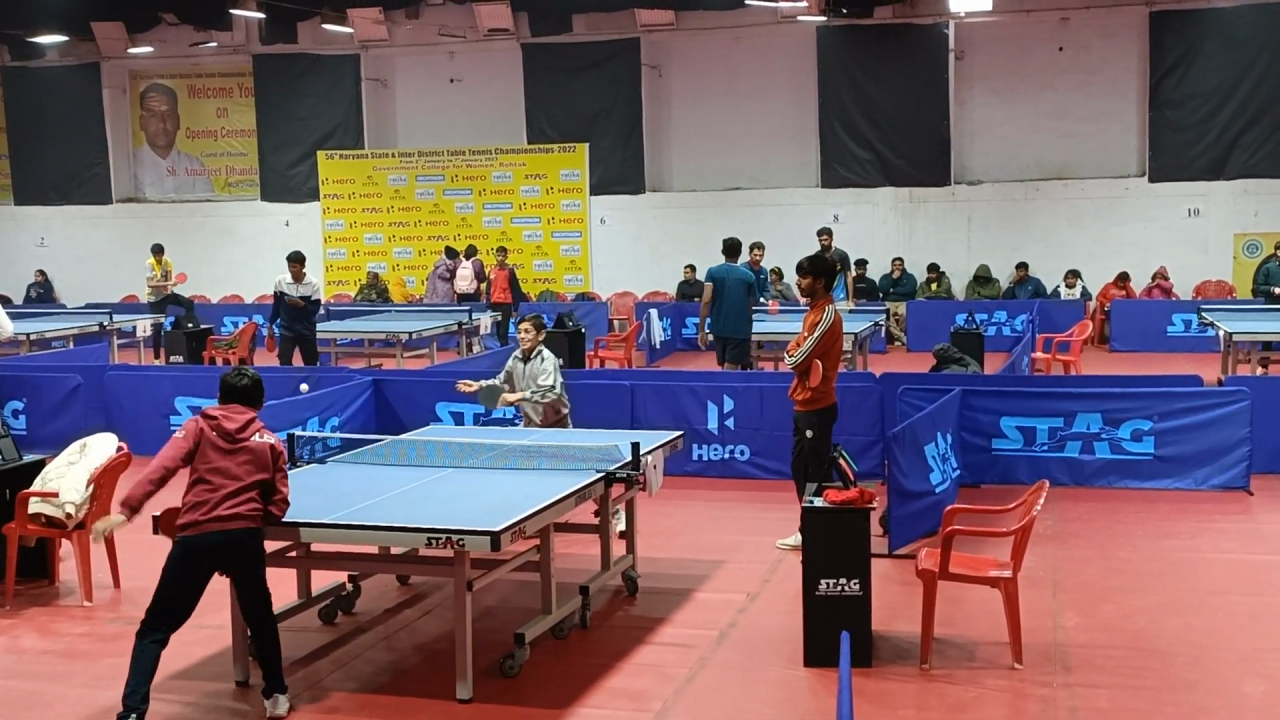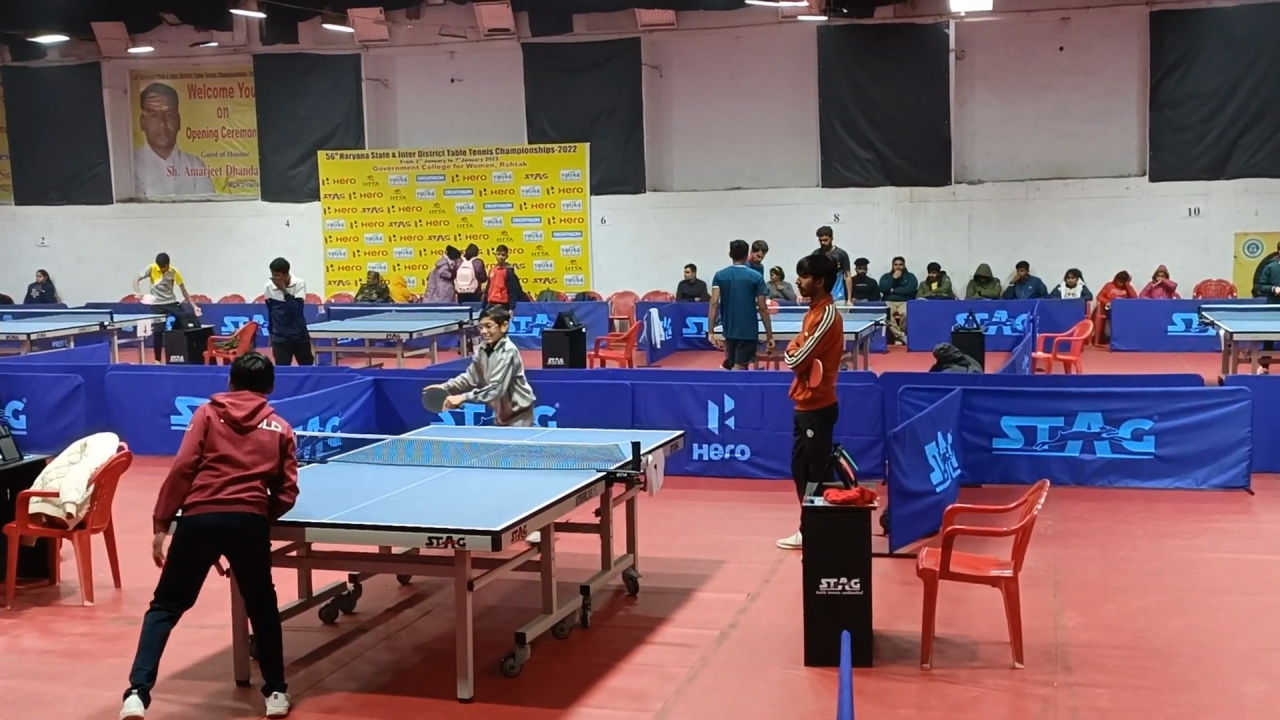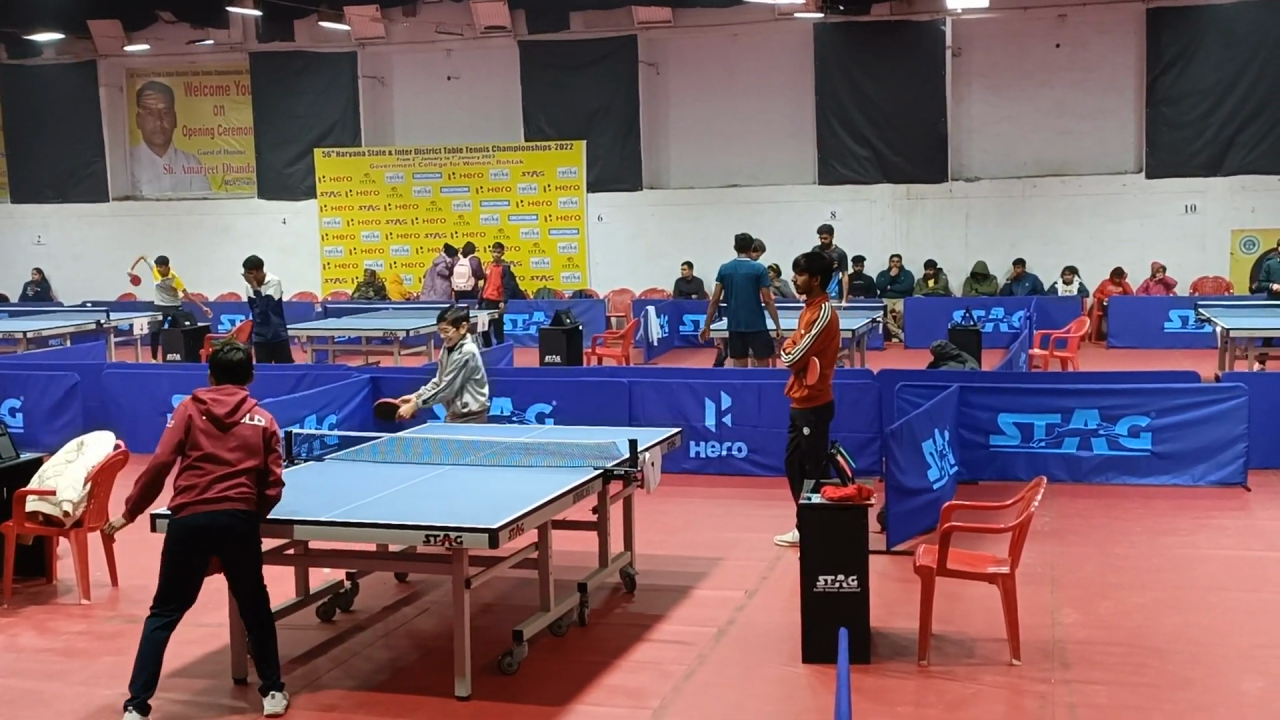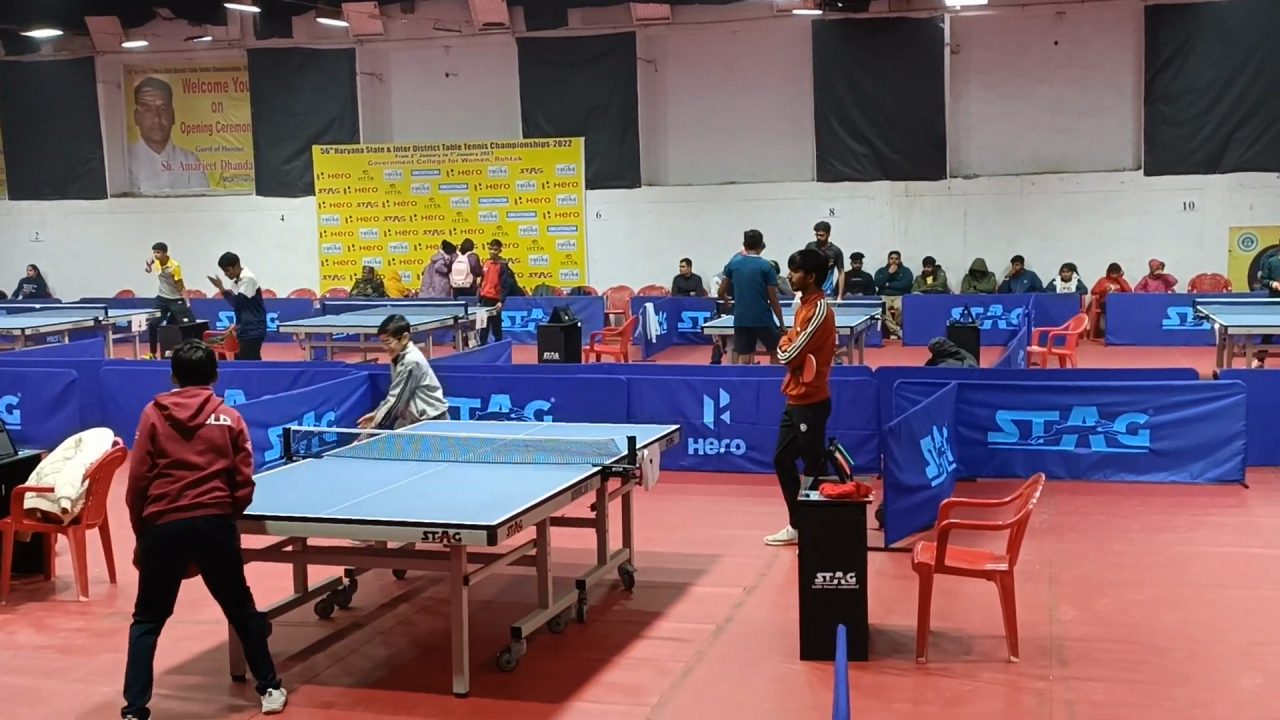
dt=0.2s
person 1, frame 1
left shoulder: (200, 427)
right shoulder: (270, 442)
left elbow: (162, 467)
right elbow: (278, 509)
left wrist: (126, 509)
left hip: (195, 537)
right hip: (245, 536)
left knee: (155, 626)
right knee: (259, 615)
person 1, frame 2
left shoulder: (208, 413)
right shoulder: (281, 429)
left elbow: (181, 469)
right elbow: (286, 495)
left wrist: (160, 525)
left hip: (199, 519)
right hip: (249, 522)
left knee: (165, 607)
right knee: (263, 607)
person 1, frame 3
left shoulder: (190, 409)
right shoulder: (264, 420)
left elbow: (159, 465)
right elbow: (272, 489)
left wrist: (128, 514)
left hip: (189, 520)
right hip: (238, 520)
left knee: (163, 613)
right knee: (255, 606)
person 1, frame 4
left shoulder: (154, 415)
right shoulder: (230, 419)
left elbow: (137, 482)
right elbow: (243, 488)
left wrist: (140, 537)
left hip: (164, 526)
right hip: (215, 524)
left knee: (147, 619)
right knee: (241, 608)
right ankle: (270, 689)
person 2, frame 1
left shoulder: (827, 316)
right shoulder: (813, 311)
left elbow: (796, 361)
right elbow: (796, 352)
left wrist: (792, 353)
right wrist: (795, 352)
left hip: (816, 406)
right hip: (805, 404)
left knee: (816, 473)
right knee: (801, 469)
person 2, frame 2
left shoulder: (827, 316)
right shoulder: (813, 311)
left elbow: (796, 361)
right elbow: (797, 351)
left wrist: (791, 353)
right wrist: (794, 352)
left hip: (817, 406)
right hip: (805, 404)
left knee: (817, 473)
right knee: (801, 469)
person 2, frame 3
left shoulder: (823, 313)
right shoulder: (809, 309)
left elbow: (793, 358)
right elbow: (793, 350)
left wrist: (787, 350)
right wrist: (791, 349)
left hip: (813, 404)
right hip: (800, 402)
left knee: (814, 470)
right knee: (794, 466)
person 2, frame 4
left shoulder: (819, 310)
right shoulder: (804, 305)
left elbow: (790, 356)
right elbow: (789, 346)
left wrist: (784, 347)
right wrist: (787, 346)
left hip: (810, 401)
right hip: (795, 399)
left knee: (813, 467)
right knee: (783, 460)
right ankle: (798, 524)
